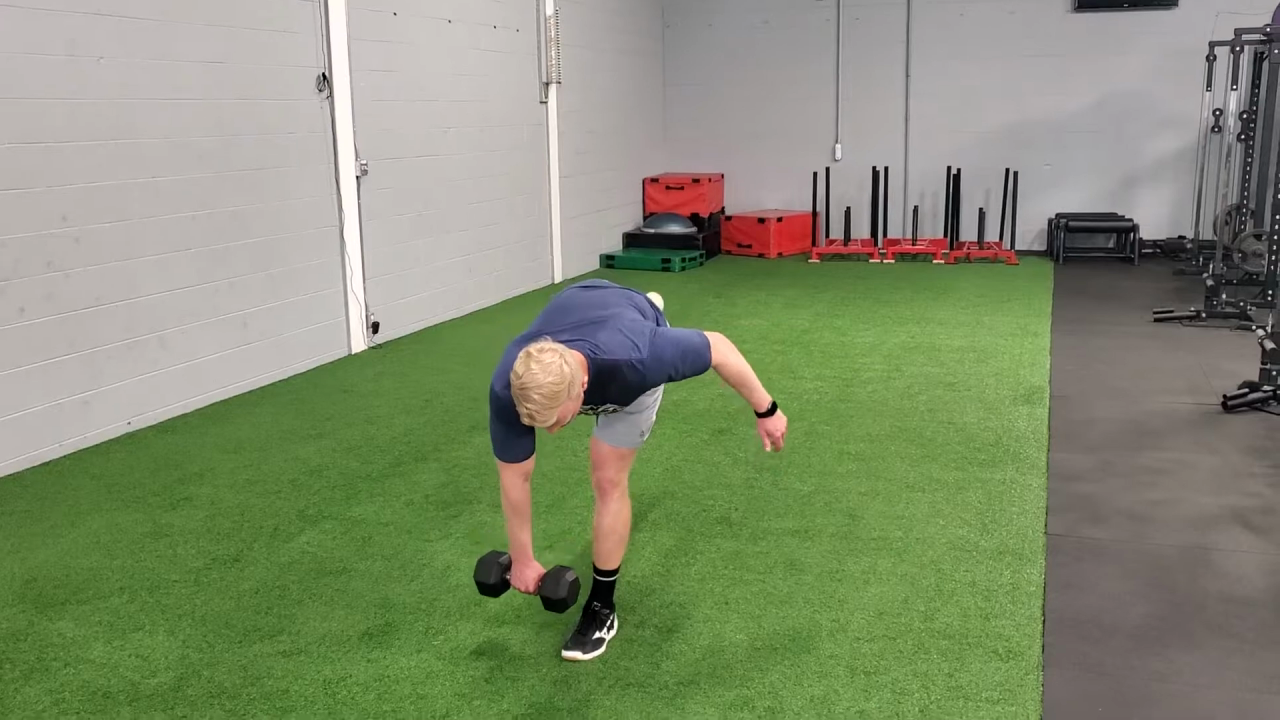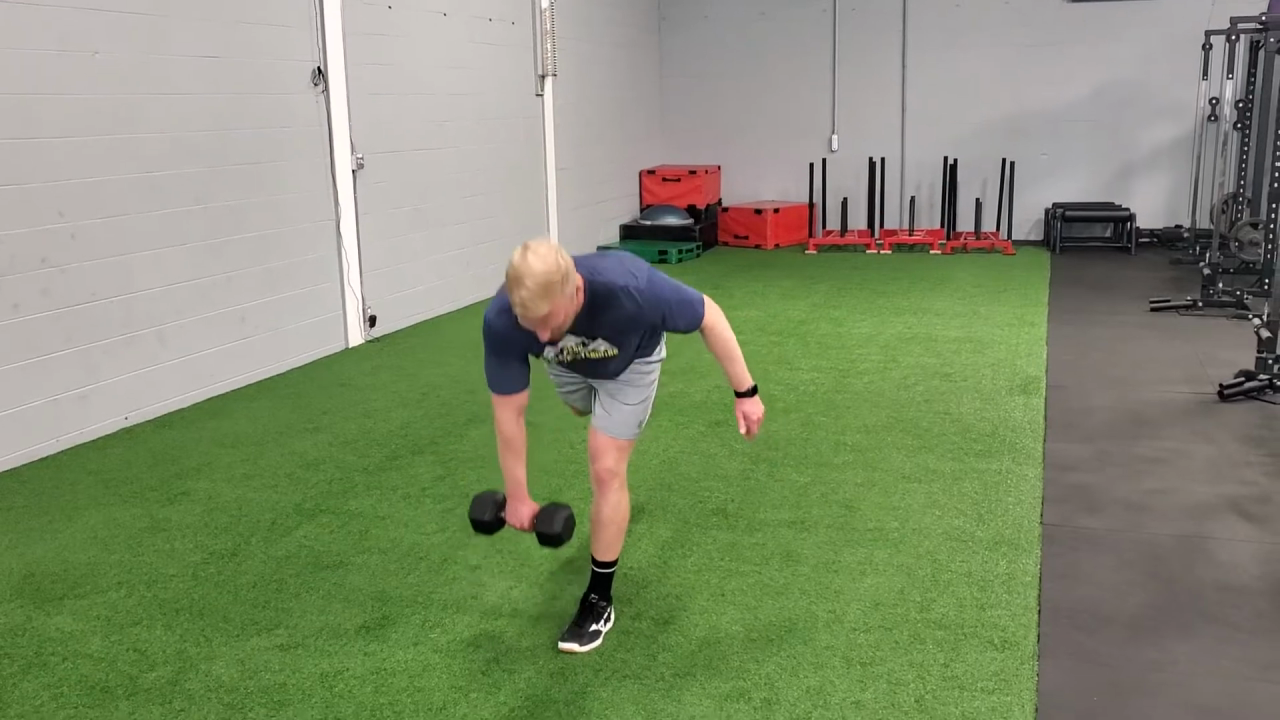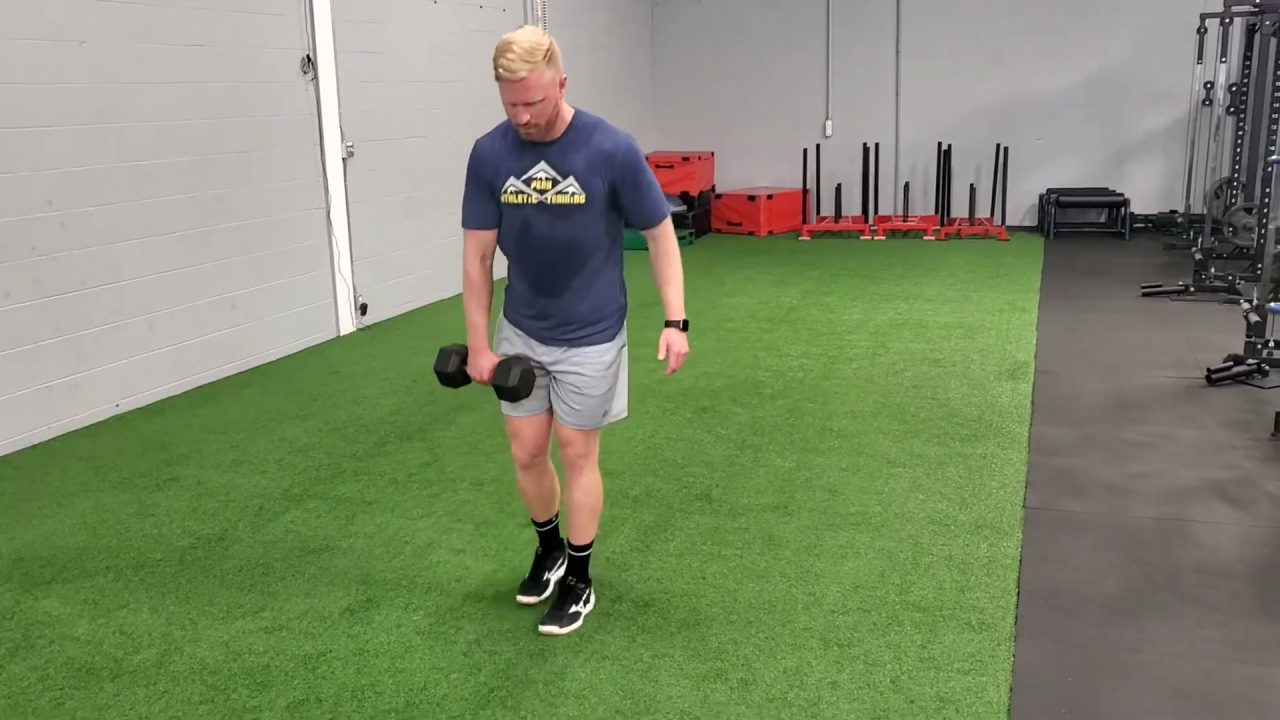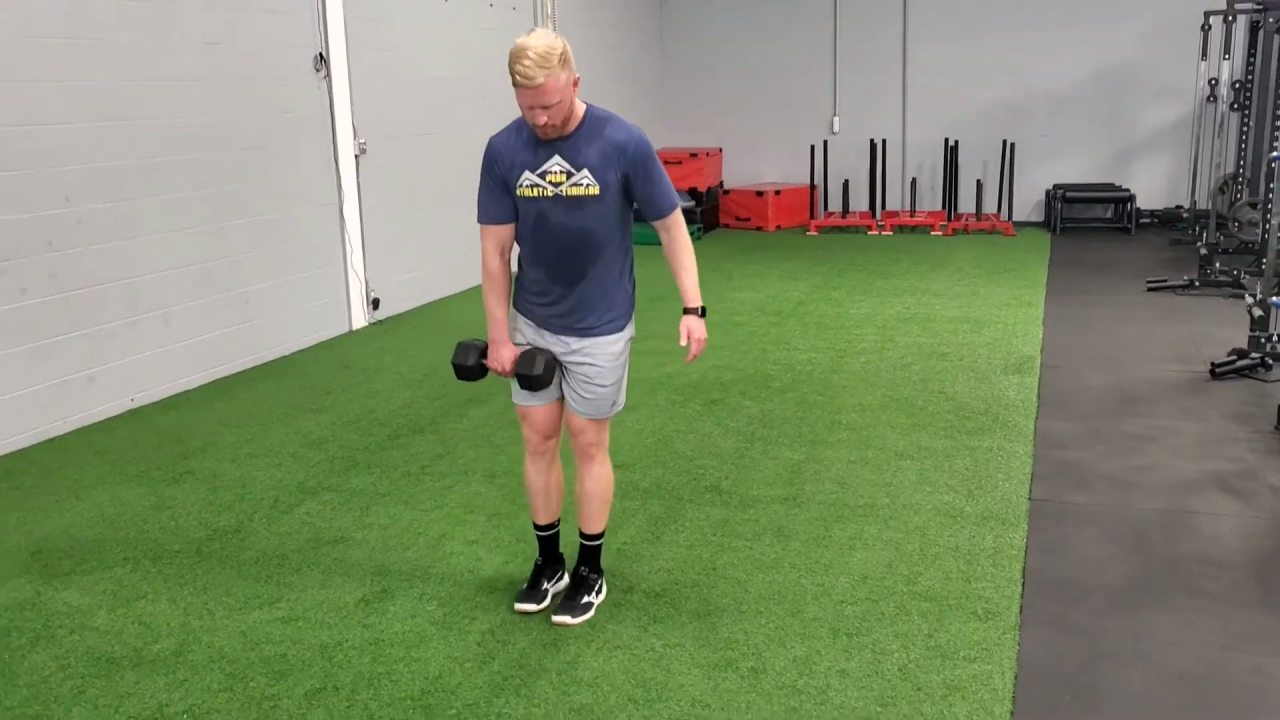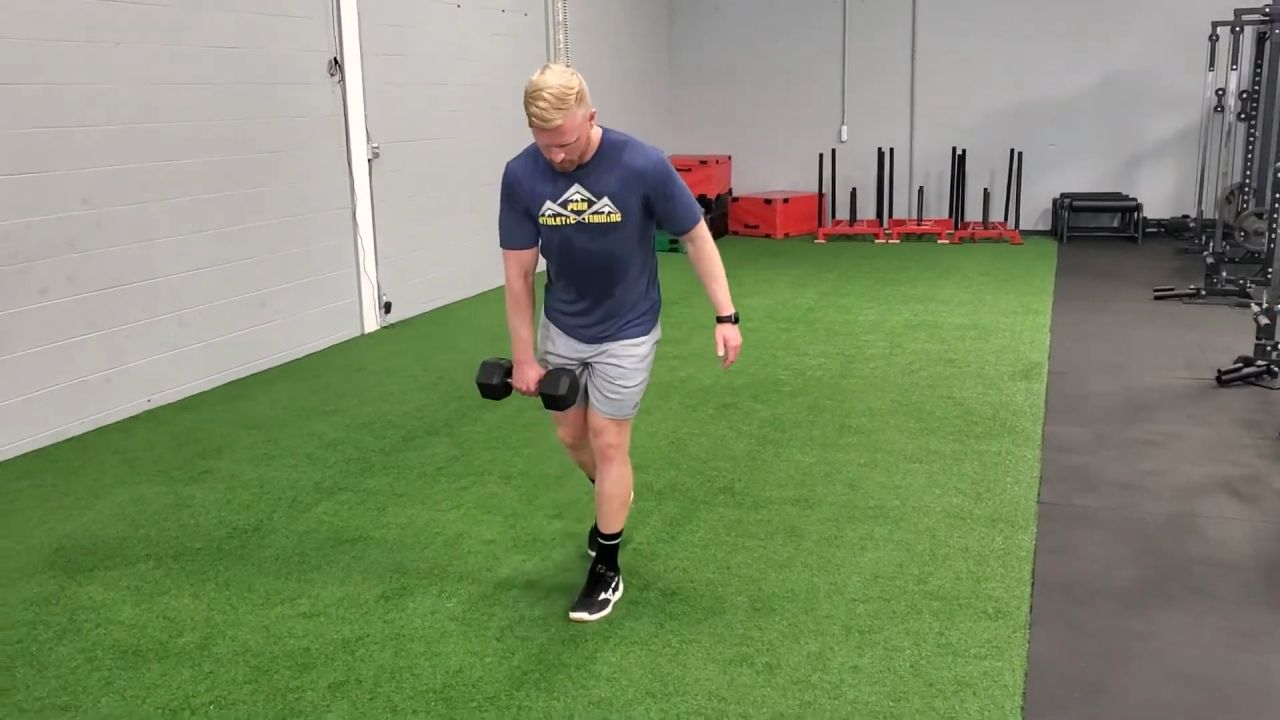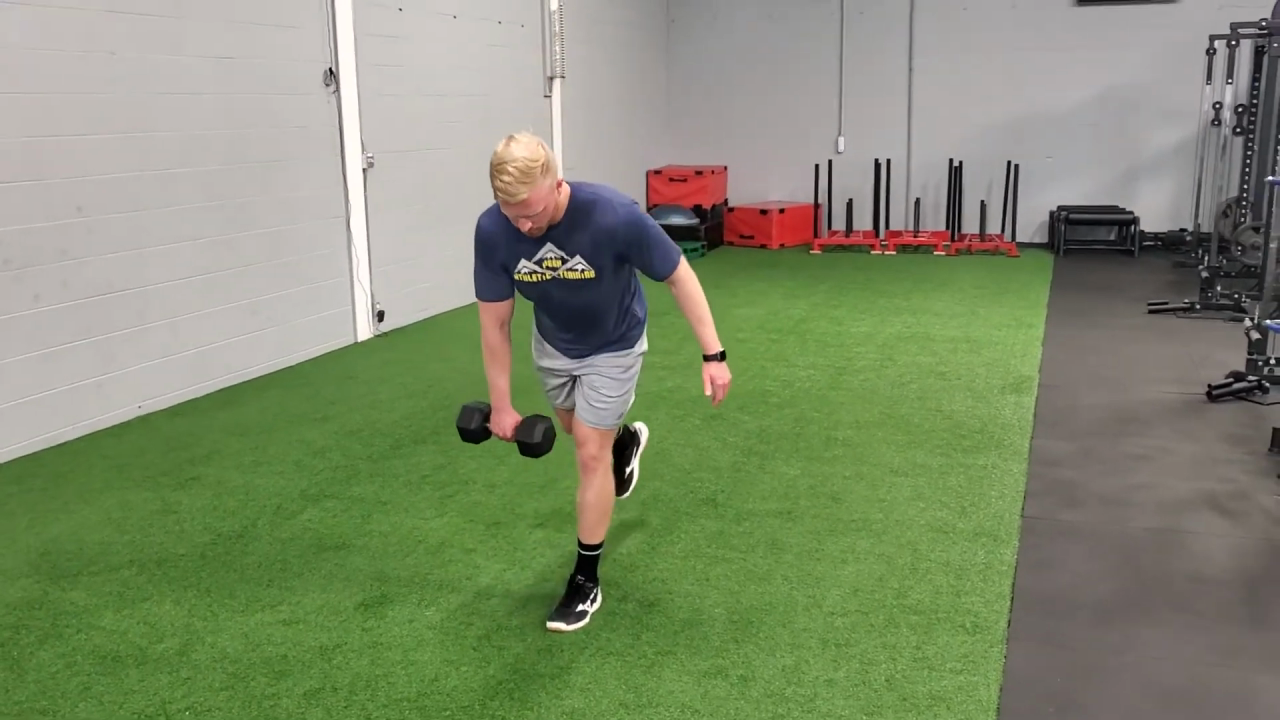
dt=0.7s
person 1, frame 1
left shoulder: (636, 358)
right shoulder: (510, 386)
left elbow: (717, 347)
right elbow: (515, 477)
left wrist: (766, 410)
right wrist: (522, 560)
left knee: (607, 477)
left ankle: (602, 605)
person 1, frame 2
left shoulder: (631, 289)
right shoulder: (503, 318)
left elbow: (708, 316)
right elbow: (509, 412)
left wrist: (745, 392)
right wrist: (517, 497)
left hip: (631, 360)
left knee: (605, 468)
right knee: (589, 417)
left ankle: (599, 599)
person 1, frame 3
left shoulder: (611, 150)
right shoulder: (488, 154)
left elbow: (660, 234)
right elbow: (477, 256)
left wrist: (675, 322)
right wrist: (478, 345)
left hip: (590, 335)
right hip: (520, 332)
left knee: (576, 454)
right knee: (525, 453)
left ankle: (577, 582)
right ankle: (550, 548)
person 1, frame 4
left shoulder: (623, 143)
right shoulder: (503, 150)
left elbow: (670, 225)
right elbow: (495, 250)
left wrist: (692, 307)
right wrist: (498, 336)
left hip: (599, 326)
right hip: (532, 323)
left knee: (588, 443)
right knee: (538, 439)
left ankle: (590, 572)
right ankle: (548, 563)
person 1, frame 5
left shoulder: (643, 165)
right shoulder: (520, 176)
left elbow: (696, 236)
right elbow: (518, 273)
left wrist: (725, 315)
right wrist: (523, 357)
left hip: (626, 331)
right hip: (561, 328)
left knee: (608, 444)
right knee: (572, 438)
left ankle: (606, 570)
right ankle: (612, 496)
person 1, frame 6
left shoulder: (615, 216)
right shoulder: (492, 230)
left elbow: (678, 275)
right elbow: (495, 323)
left wrist: (713, 354)
right wrist: (501, 404)
left hip: (611, 345)
right hip: (552, 343)
left knee: (590, 454)
right knee: (574, 430)
left ankle: (586, 580)
right ankle: (625, 437)
